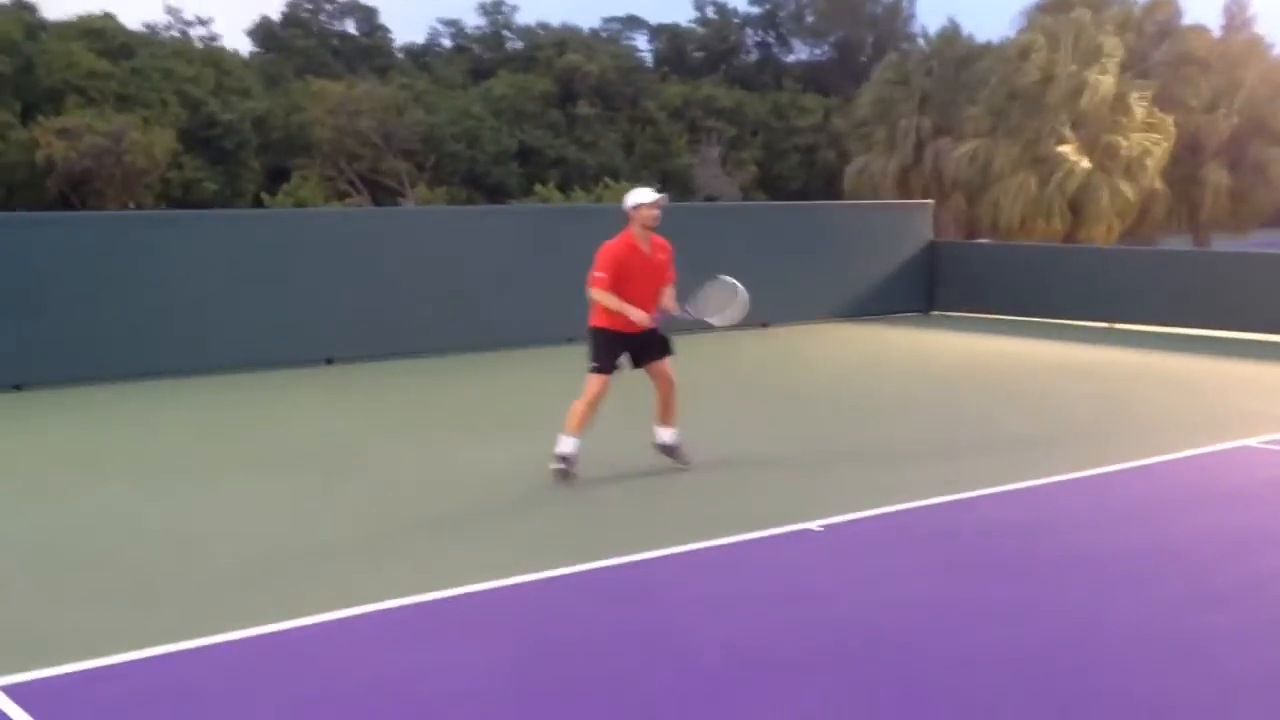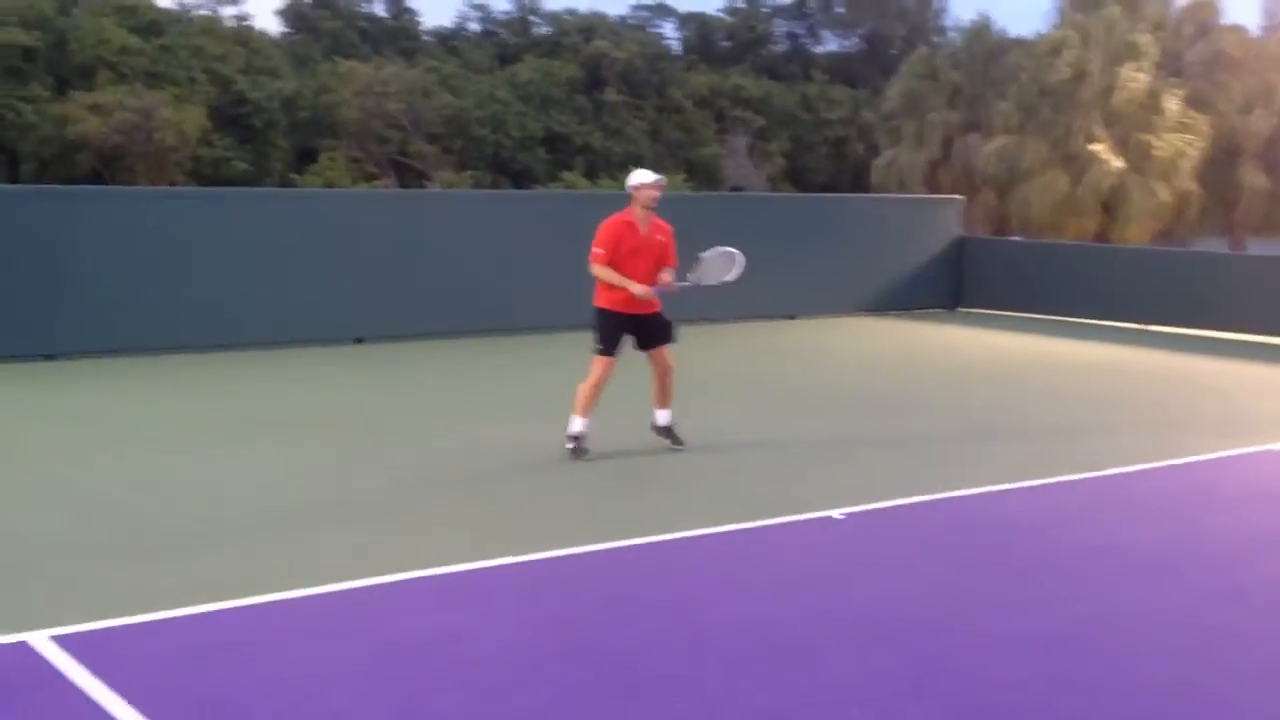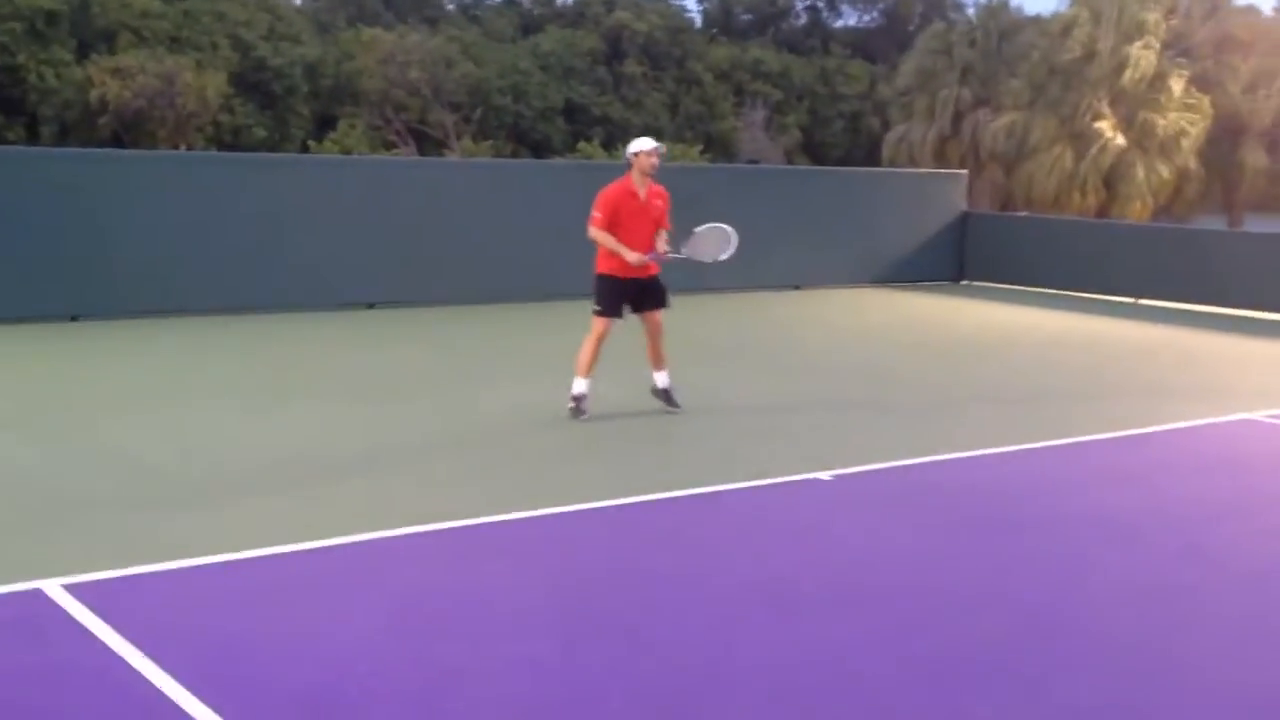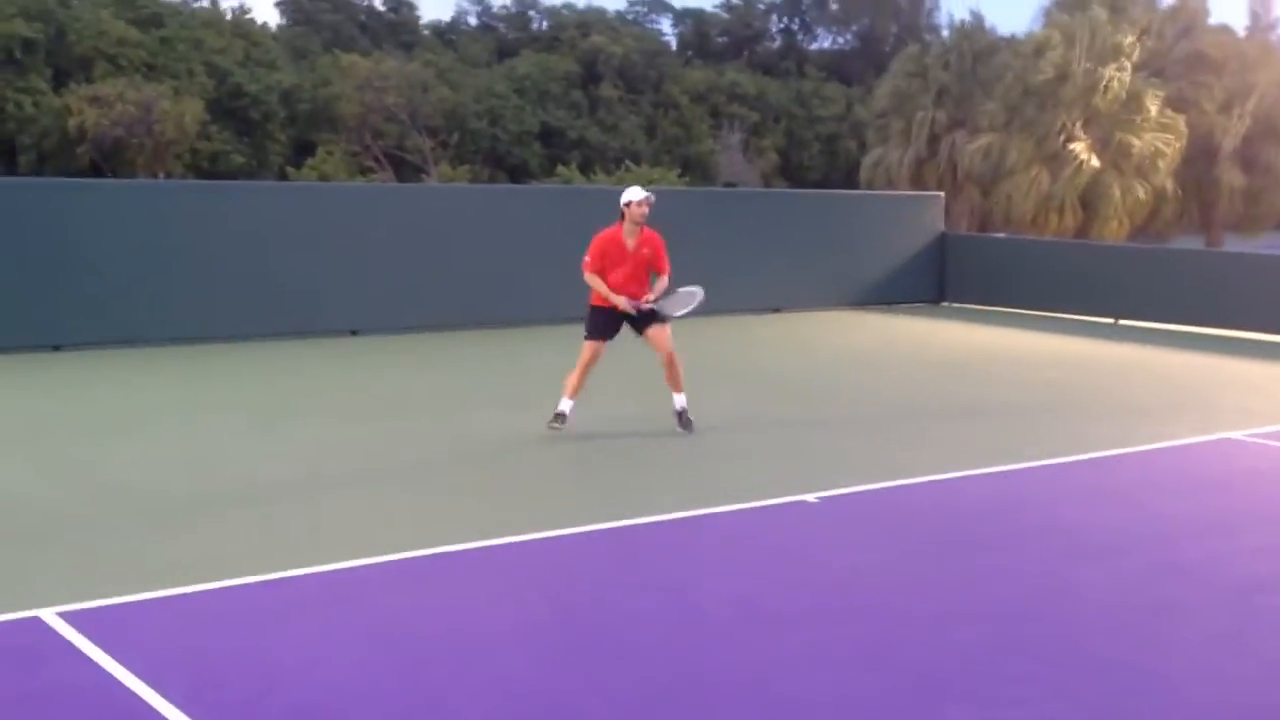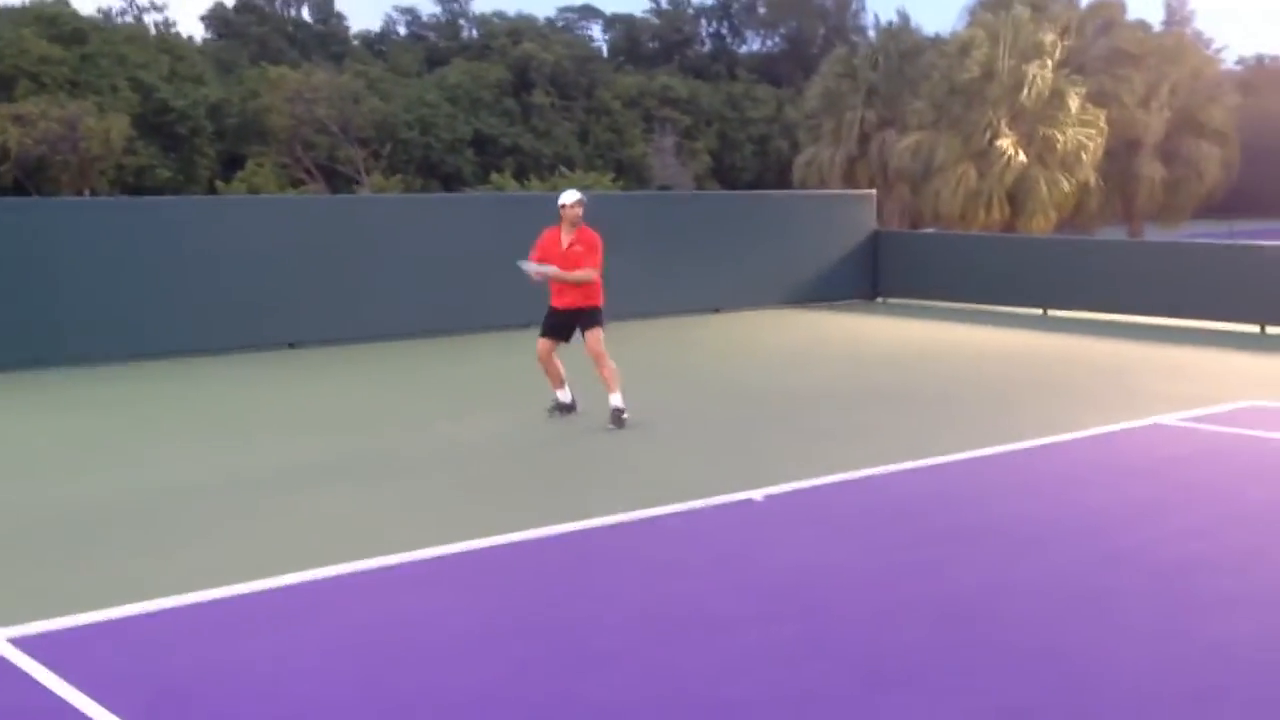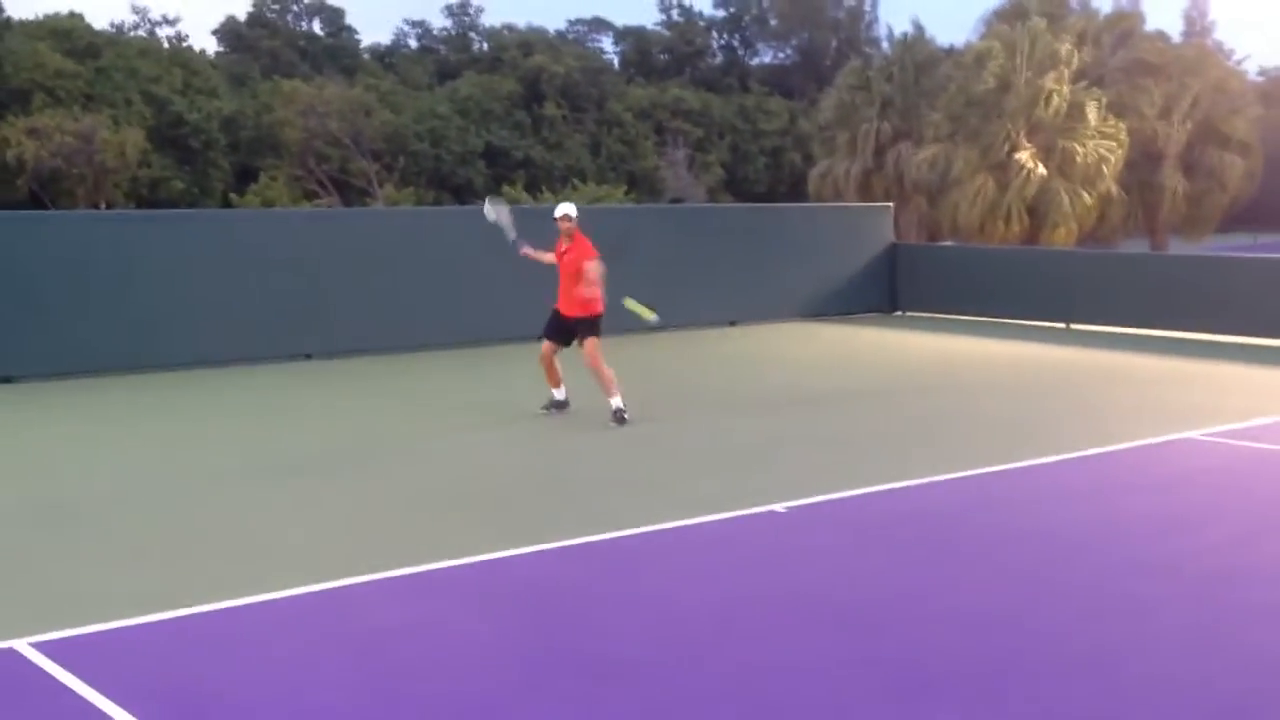
dt=0.4s
person 1, frame 1
left shoulder: (662, 247)
right shoulder: (613, 250)
left elbow: (666, 284)
right elbow: (596, 292)
left wrist: (668, 300)
right wrist: (630, 311)
left hip: (644, 326)
right hip: (608, 326)
left knee: (666, 380)
right knee: (596, 389)
left ankle: (667, 440)
right ankle: (564, 452)
person 1, frame 2
left shoulder: (664, 231)
right shoulder: (613, 226)
left elbow: (667, 267)
right elbow: (596, 268)
left wrist: (665, 277)
right wrist: (631, 285)
left hip: (648, 308)
right hip: (612, 307)
left knee: (665, 366)
right knee: (600, 371)
left ankle: (663, 422)
right ankle: (575, 433)
person 1, frame 3
left shoulder: (661, 195)
right shoulder: (613, 192)
right elbow: (594, 230)
left wrist: (661, 242)
right wrist: (625, 252)
left hip: (646, 273)
right hip: (613, 273)
left knee: (655, 329)
right knee: (599, 331)
left ankle: (661, 385)
right ankle: (578, 394)
person 1, frame 4
left shoulder: (654, 240)
right shoulder: (604, 239)
left elbow: (663, 275)
right elbow: (589, 274)
left wrist: (654, 294)
right wrist: (614, 297)
left hip: (639, 304)
right hip: (605, 304)
left knee: (668, 351)
right knee: (588, 358)
left ankle: (680, 407)
right ankle: (563, 410)
person 1, frame 5
left shoulder: (591, 238)
right shoulder: (547, 237)
left elbow: (590, 275)
right elbow: (534, 264)
left wrist: (558, 274)
right wrist: (543, 273)
left hip: (587, 305)
right hip: (559, 305)
left knee: (598, 352)
right knee: (543, 352)
left ankle: (617, 406)
right ankle: (565, 399)
person 1, frame 6
left shoulder: (584, 246)
right shoulder: (561, 243)
left elbow: (595, 268)
left wrist: (592, 286)
right wrist: (533, 254)
left hip: (587, 312)
right hip: (563, 310)
left knee: (594, 360)
right knee: (546, 354)
left ankle: (618, 406)
right ankle: (559, 397)
